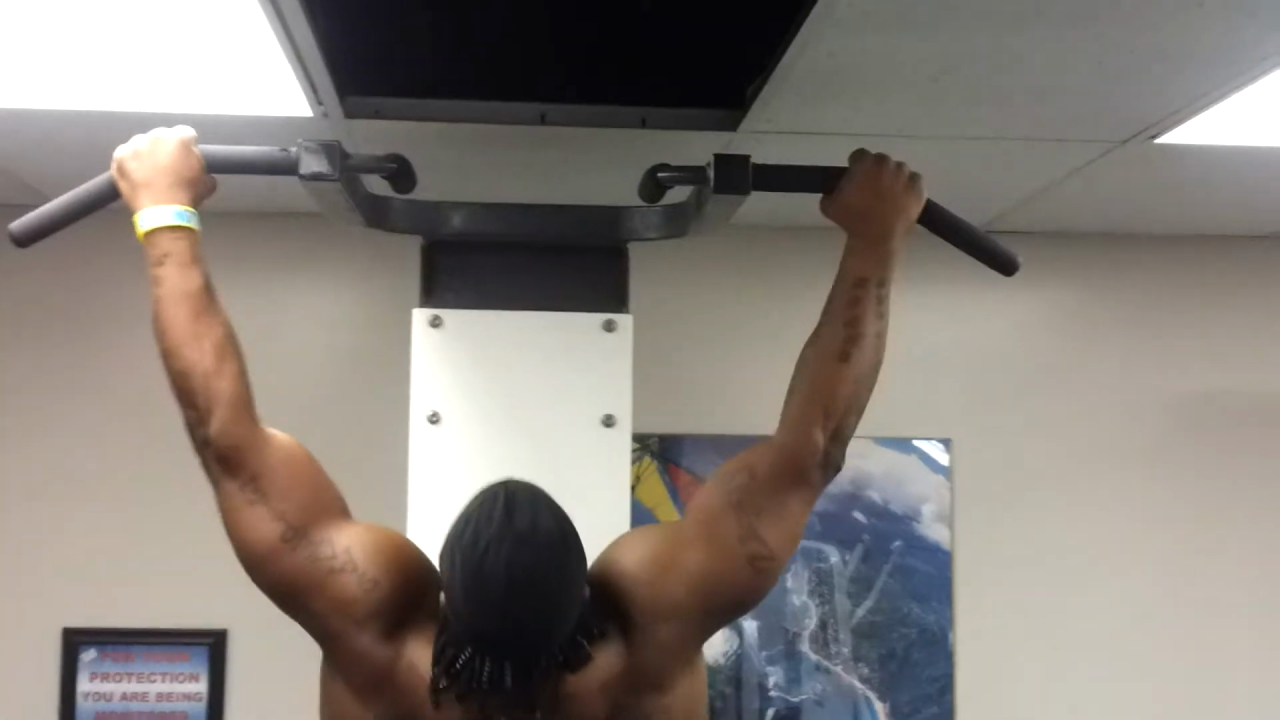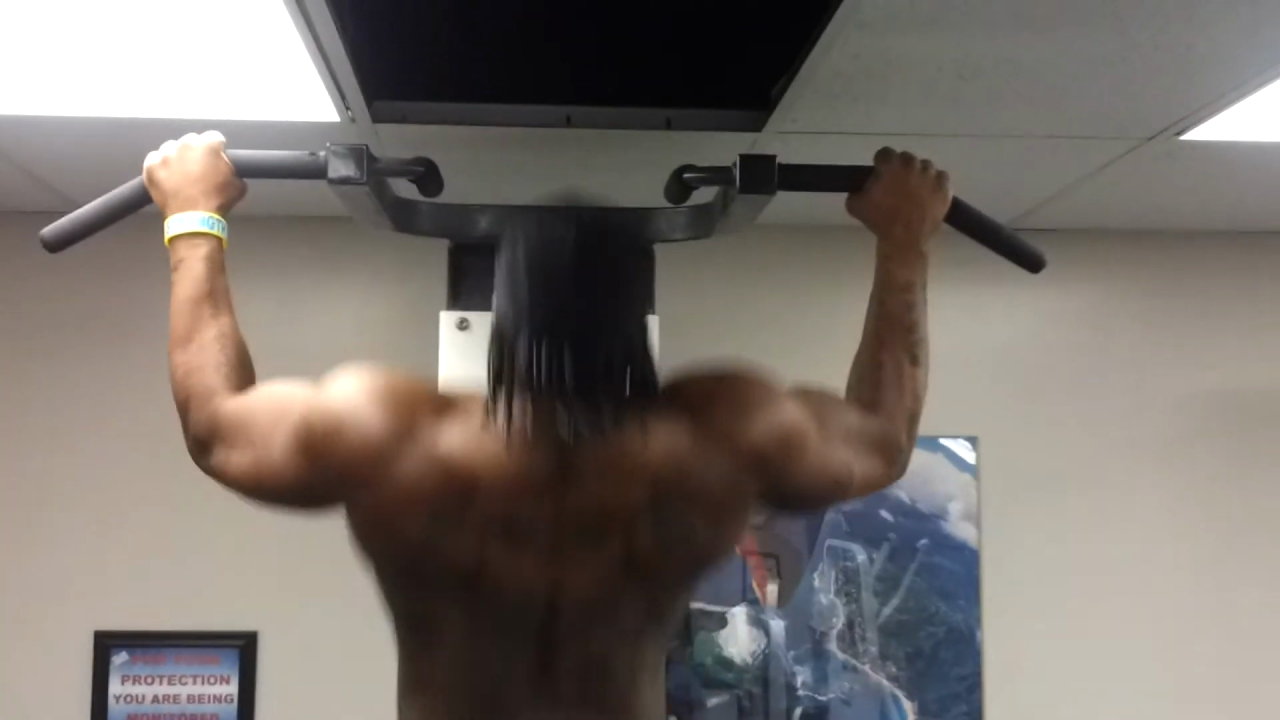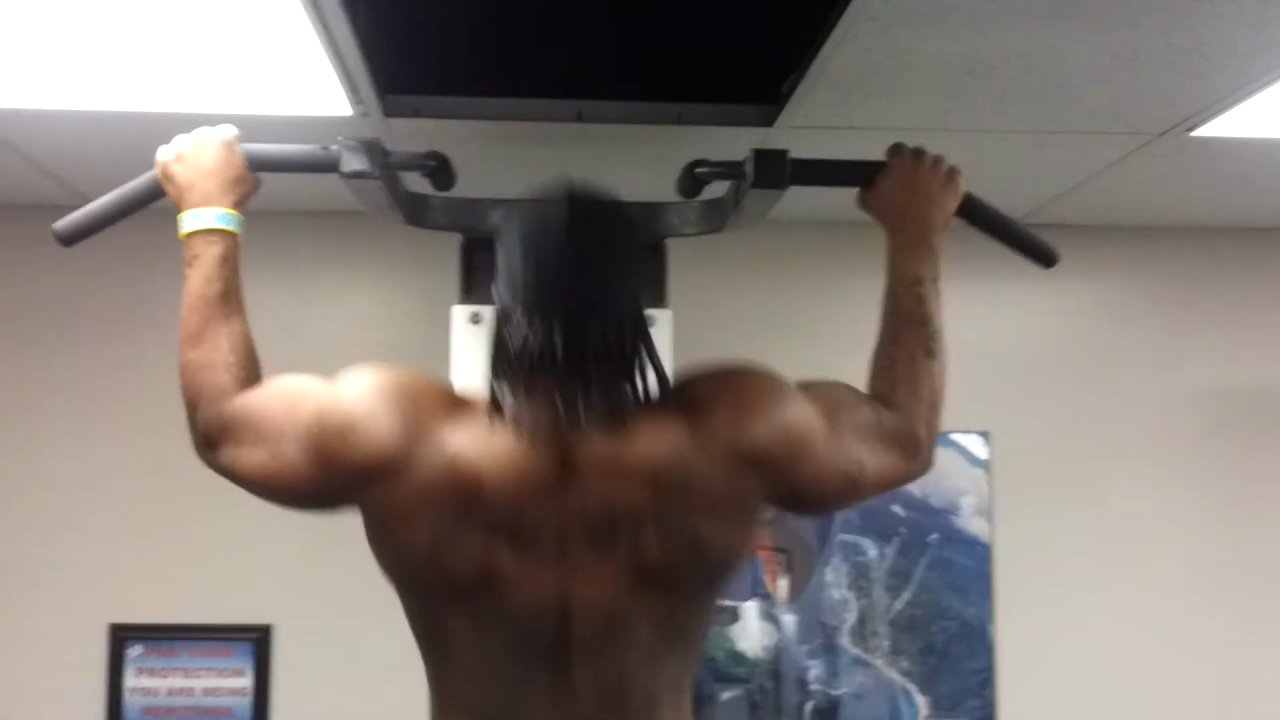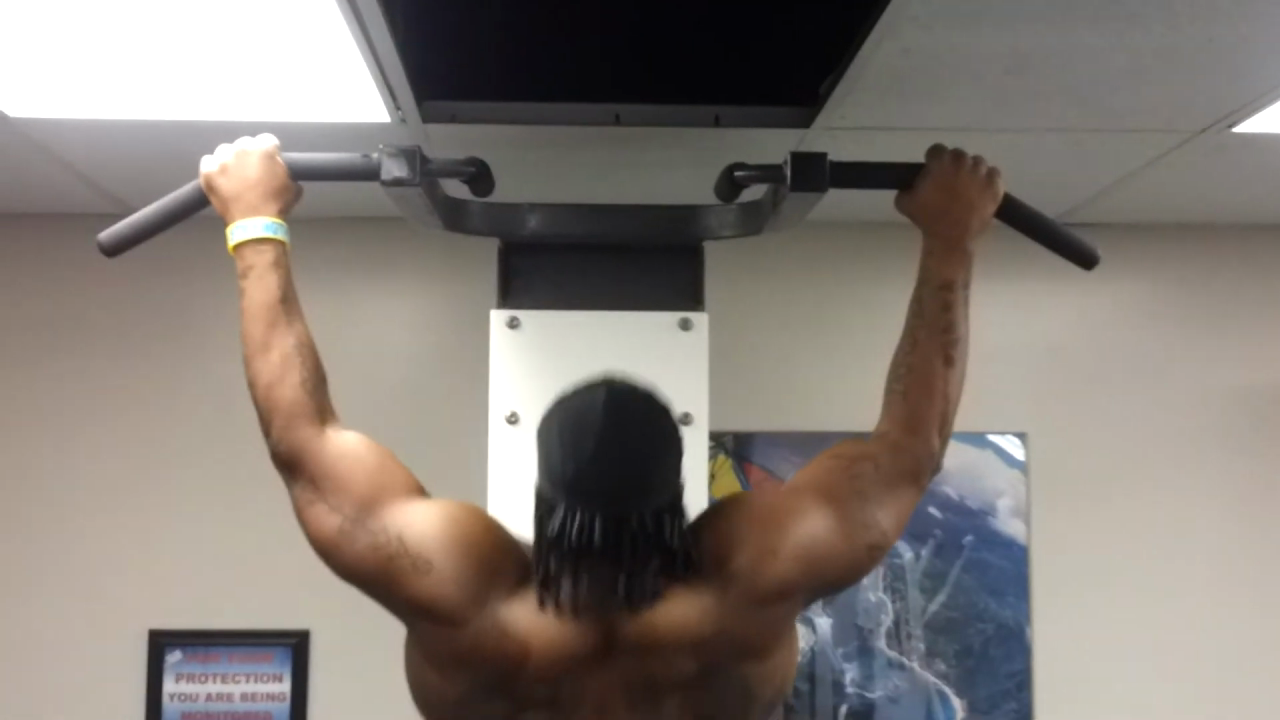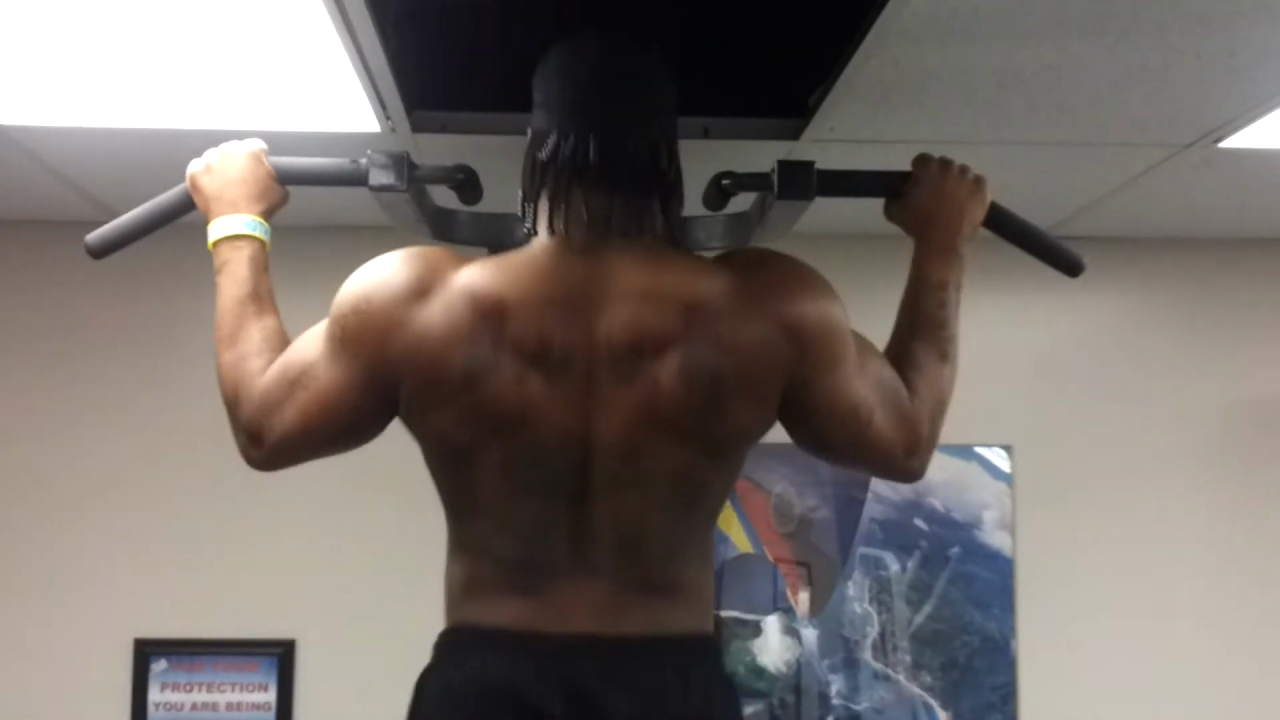
dt=0.5s
person 1, frame 1
left shoulder: (373, 636)
right shoulder: (650, 632)
left elbow: (227, 434)
right elbow: (810, 447)
left wrist: (166, 215)
right wrist: (872, 241)
person 1, frame 2
left shoulder: (387, 439)
right shoulder: (714, 446)
left elbow: (212, 423)
right elbow: (880, 437)
left wrist: (194, 220)
right wrist: (903, 241)
person 1, frame 3
left shoulder: (399, 438)
right shoulder: (727, 442)
left elbow: (220, 420)
right elbow: (903, 433)
left wrist: (209, 215)
right wrist: (913, 237)
person 1, frame 4
left shoulder: (462, 606)
right shoulder: (745, 601)
left elbow: (299, 439)
right elbow: (910, 449)
left wrist: (257, 226)
right wrist: (948, 242)
person 1, frame 5
left shoulder: (411, 297)
right shoulder: (765, 305)
left elbow: (258, 424)
right elbow: (909, 439)
left wrist: (238, 223)
right wrist: (938, 245)
